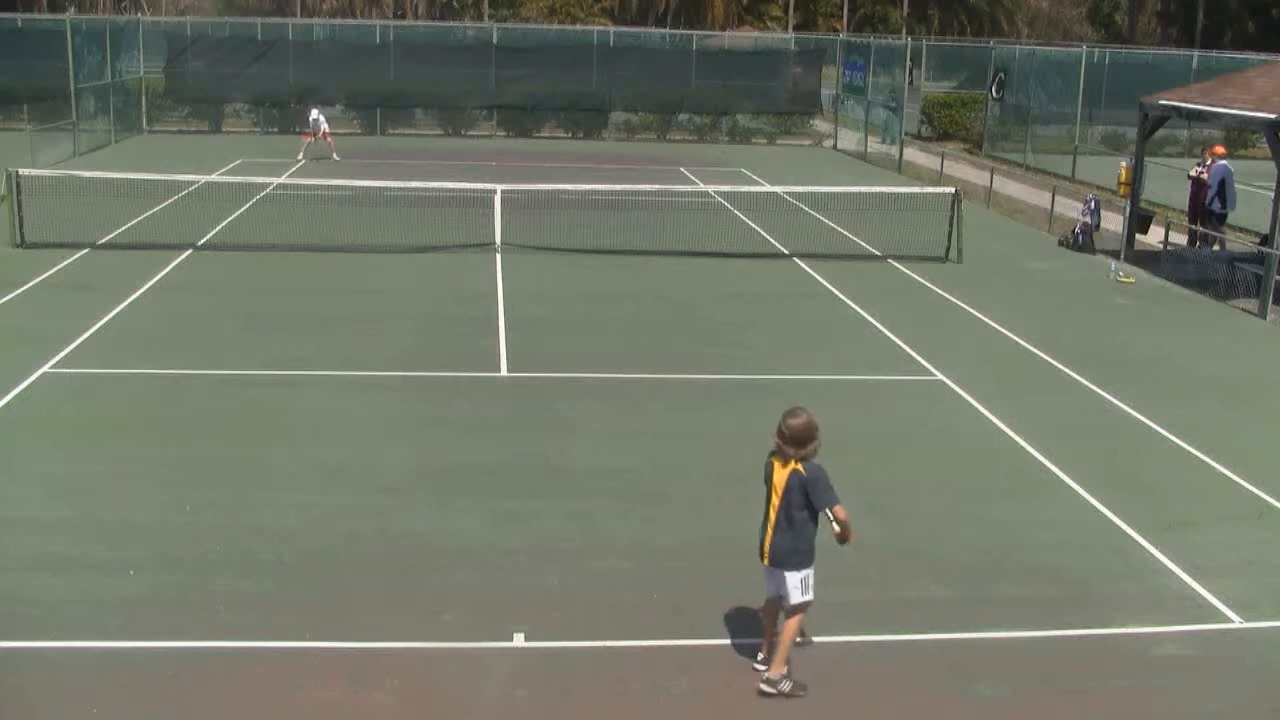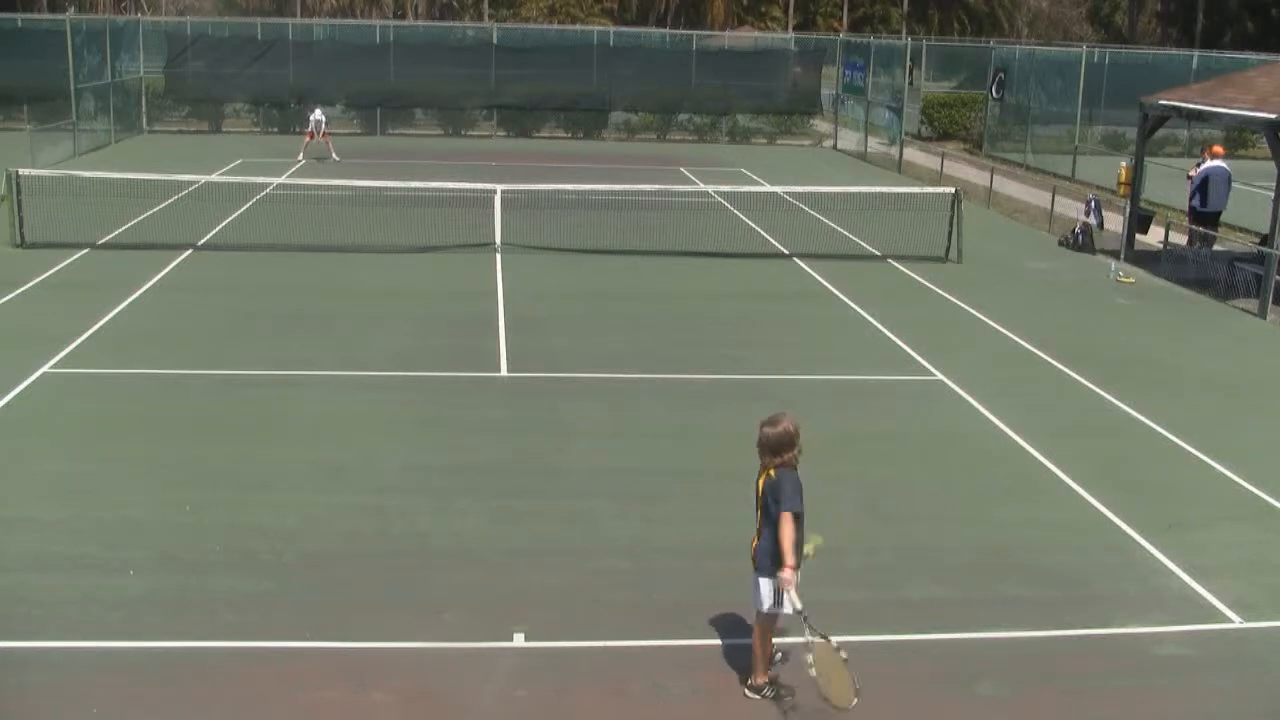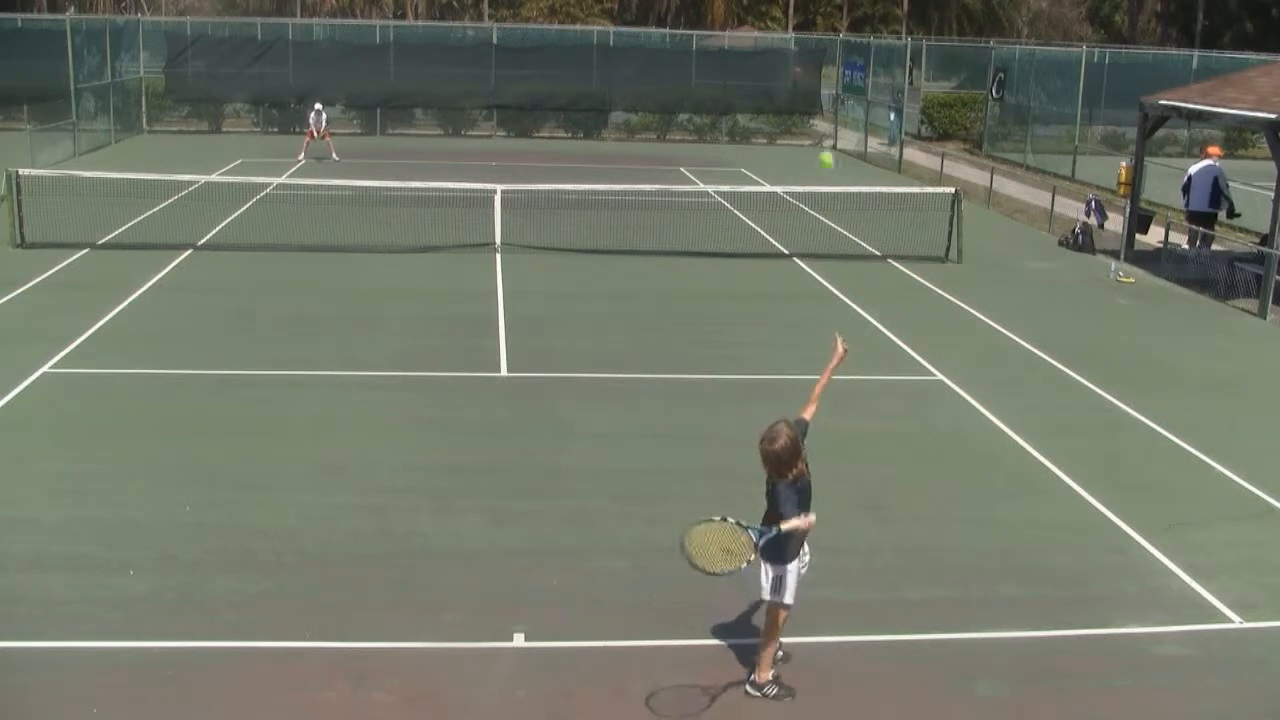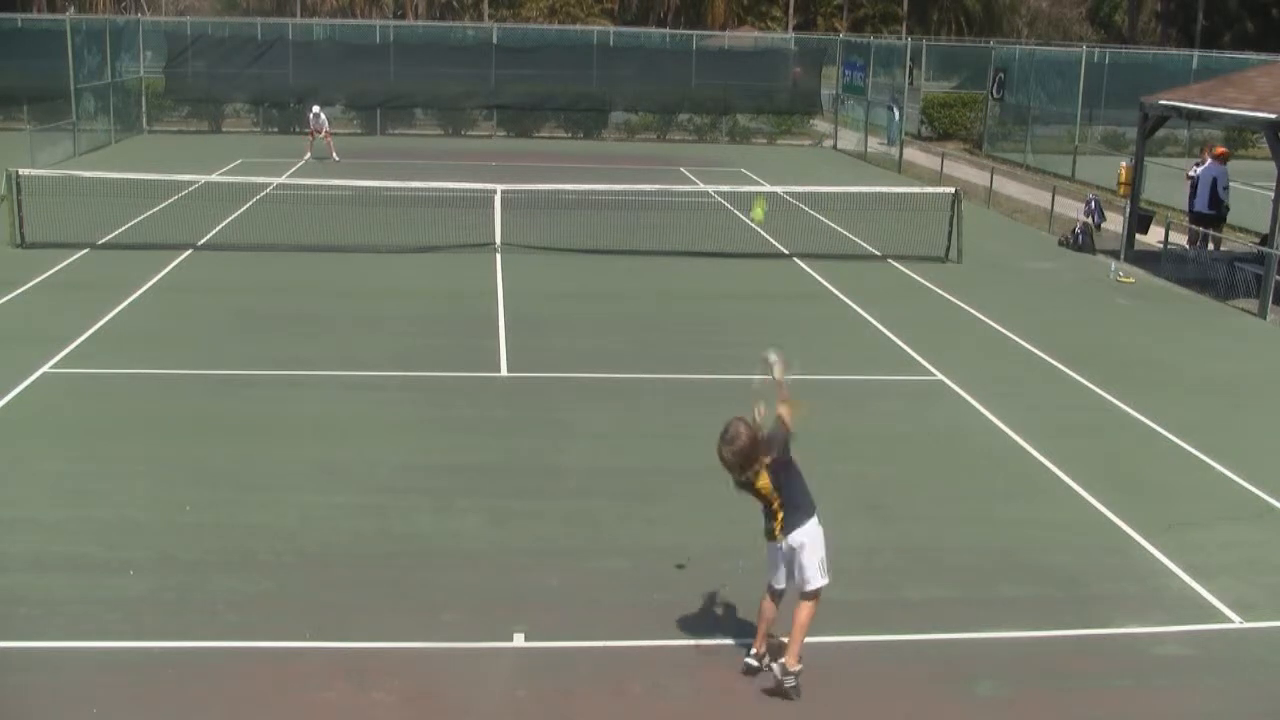
dt=0.5s
person 1, frame 1
left shoulder: (773, 461)
right shoulder: (812, 473)
right elbow: (838, 513)
right wrist: (846, 532)
left hip: (770, 547)
right hip: (796, 553)
left knee: (774, 598)
right knee: (797, 611)
left ankle: (765, 653)
right ankle: (774, 674)
person 1, frame 2
left shoulder: (770, 474)
right shoulder: (787, 480)
right elbow: (786, 521)
right wrist: (789, 564)
left hip: (771, 557)
right hip: (774, 561)
left knee: (767, 615)
right knee: (768, 617)
left ankle: (766, 654)
right ankle: (758, 680)
person 1, frame 3
left shoulder: (792, 440)
right shoulder: (785, 486)
left elbow: (812, 401)
right elbow: (787, 523)
left wrist: (835, 362)
right wrist: (801, 523)
left hip: (791, 546)
right hip: (780, 550)
left knee: (779, 605)
right knee: (779, 609)
left ankle: (769, 649)
right ankle: (760, 677)
person 1, frame 4
left shoulder: (737, 471)
right shoulder: (773, 454)
right elbow: (784, 415)
left wrist: (756, 420)
right wrist: (781, 384)
left hip: (776, 533)
right hip: (802, 529)
left knee: (774, 591)
right knee: (810, 596)
left ankle: (757, 653)
right ankle: (790, 665)
